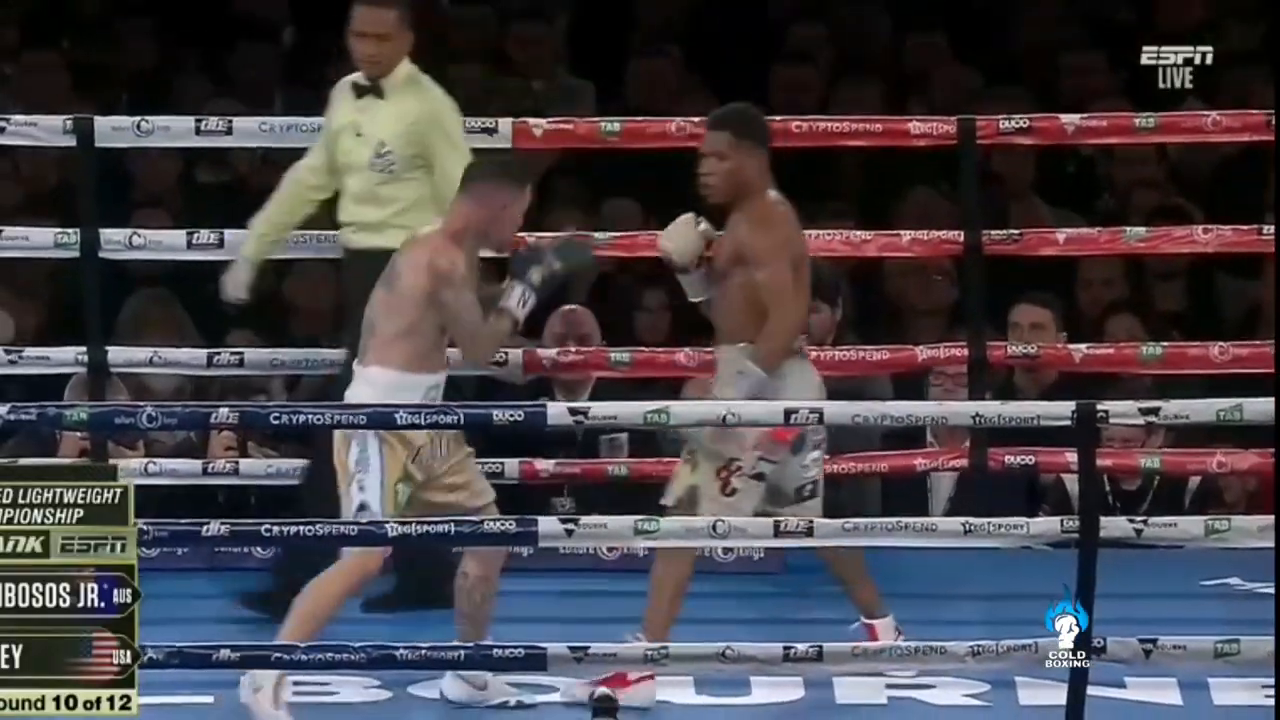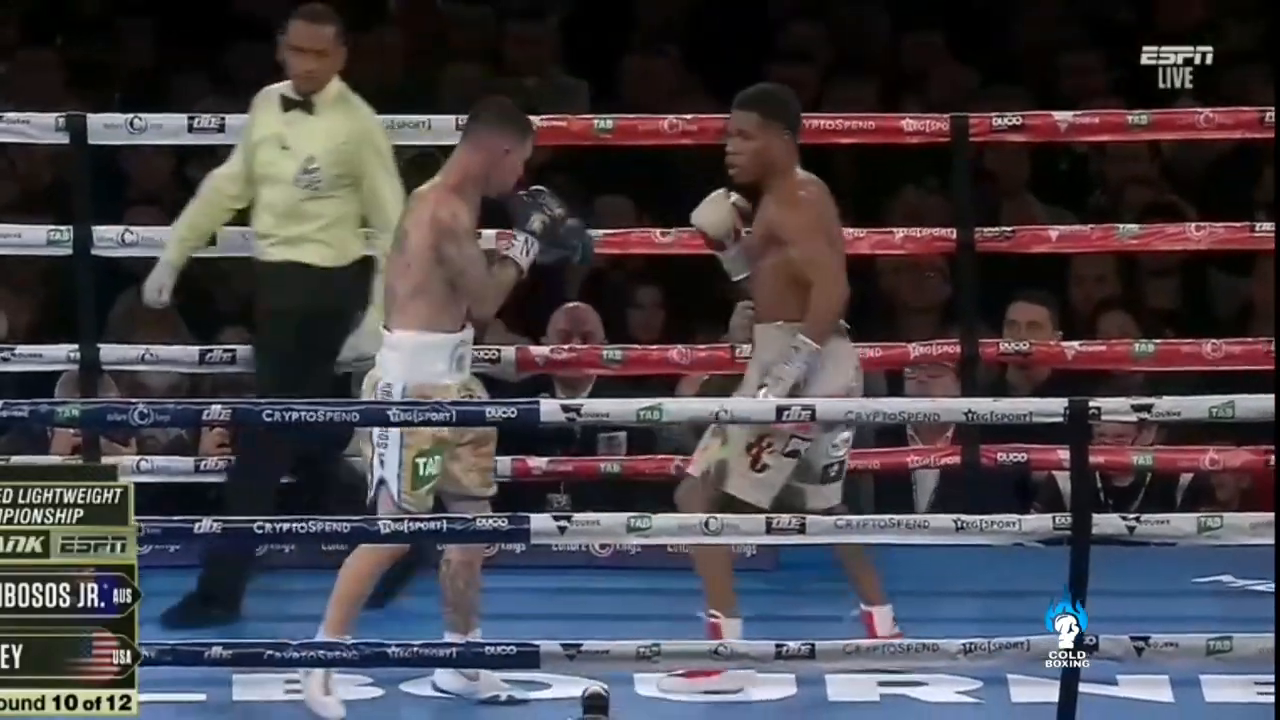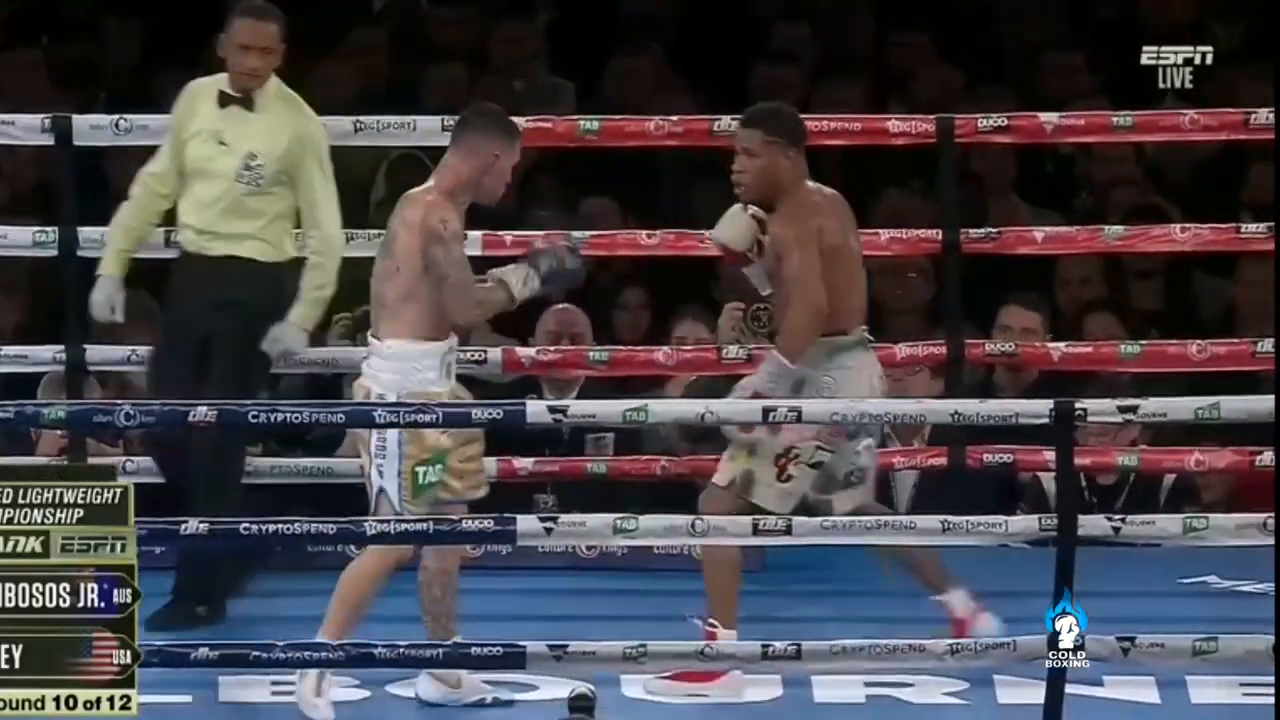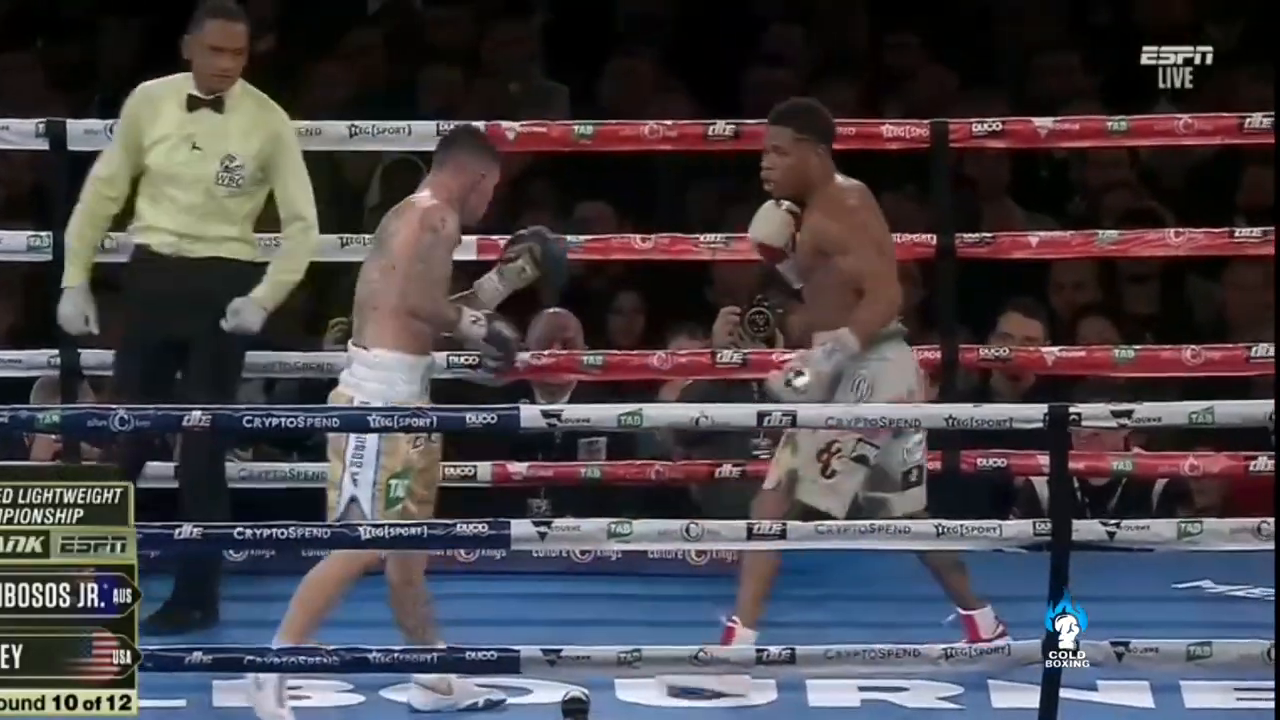
dt=0.2s
person 1, frame 1
left shoulder: (429, 105)
right shoulder: (344, 94)
right elbow: (311, 177)
right wrist: (252, 250)
right hip: (360, 268)
left ankle: (295, 579)
right ankle: (427, 566)
person 1, frame 2
left shoulder: (357, 125)
right shoulder: (267, 105)
left elbow: (392, 224)
right elbow: (228, 187)
left wrist: (382, 312)
right wrist: (171, 257)
left hip: (321, 288)
right hip: (272, 281)
left knee: (261, 436)
right knee: (307, 442)
left ankle: (219, 589)
person 1, frame 3
left shoulder: (297, 124)
right shoulder: (194, 98)
left elbow: (324, 229)
right elbow: (156, 186)
left wrist: (301, 318)
right wrist: (111, 268)
left hip: (254, 285)
right hip: (192, 275)
left knee: (216, 438)
right knee: (165, 430)
left ankle: (201, 591)
right ankle: (235, 545)
person 1, frame 4
left shoulder: (268, 121)
right shoulder: (147, 102)
left elbow: (301, 222)
right elbow: (103, 192)
left wrist: (264, 299)
right wrist: (74, 280)
left hip: (222, 284)
right hip: (150, 276)
left knee: (202, 443)
right knee: (129, 435)
left ankle: (195, 595)
person 2, frame 1
left shoulder: (447, 248)
right shoulder: (443, 257)
left elbow: (461, 330)
right elbow: (478, 348)
left wrist: (533, 272)
right wrist: (526, 289)
left hip: (422, 423)
right hip: (380, 423)
left knee: (488, 539)
right knee: (364, 560)
left ankle: (468, 674)
person 2, frame 2
left shoulder: (454, 202)
right shoulder: (445, 209)
left elbow: (471, 286)
right elbow: (484, 303)
left wrist: (540, 239)
right wrist: (527, 239)
left hip: (450, 383)
right hip: (410, 387)
left knee: (470, 524)
right knee: (392, 535)
left ankle: (461, 664)
right ankle: (319, 664)
person 2, frame 3
left shoulder: (434, 206)
right shoulder: (436, 212)
left elbow: (451, 300)
right elbow: (464, 310)
left wrist: (524, 272)
right wrist: (527, 279)
left hip: (433, 388)
right hip: (401, 391)
right knee: (395, 541)
right ankle: (316, 670)
person 2, frame 4
left shoulder: (414, 214)
right shoulder: (435, 216)
left elbow: (436, 307)
right elbow: (416, 300)
left wrist: (512, 272)
right wrist: (478, 327)
left hip: (401, 398)
right hip: (378, 399)
left knee: (409, 547)
right knee: (360, 548)
person 3, frame 1
left shoulder: (756, 224)
right shoulder: (759, 218)
left elbow: (788, 315)
left wrist: (742, 390)
right wrist: (691, 270)
left hip: (764, 383)
right hip: (789, 381)
left knee: (680, 519)
right knee: (806, 518)
right ankle: (885, 636)
person 3, frame 2
left shoulder: (786, 205)
right shoulder: (800, 192)
left elbow: (831, 290)
left wrist: (788, 376)
right wrist: (731, 248)
left hip: (793, 365)
right hip: (822, 365)
left knee: (697, 497)
right knee: (822, 503)
right ankle: (883, 629)
person 3, frame 3
left shoulder: (794, 217)
right shoulder: (824, 204)
left elbow: (808, 310)
left wrist: (760, 385)
right wrist: (753, 262)
left hip: (822, 375)
right hip: (855, 370)
left knee: (719, 504)
right knee: (853, 503)
right ankle: (963, 612)
person 3, frame 4
left shoulder: (827, 215)
right shoulder: (848, 197)
left elbow: (884, 297)
left wrist: (822, 360)
right wrist: (785, 262)
left hip: (862, 375)
right hip: (889, 368)
left knee: (772, 506)
right knee: (903, 510)
right ankle: (984, 628)
